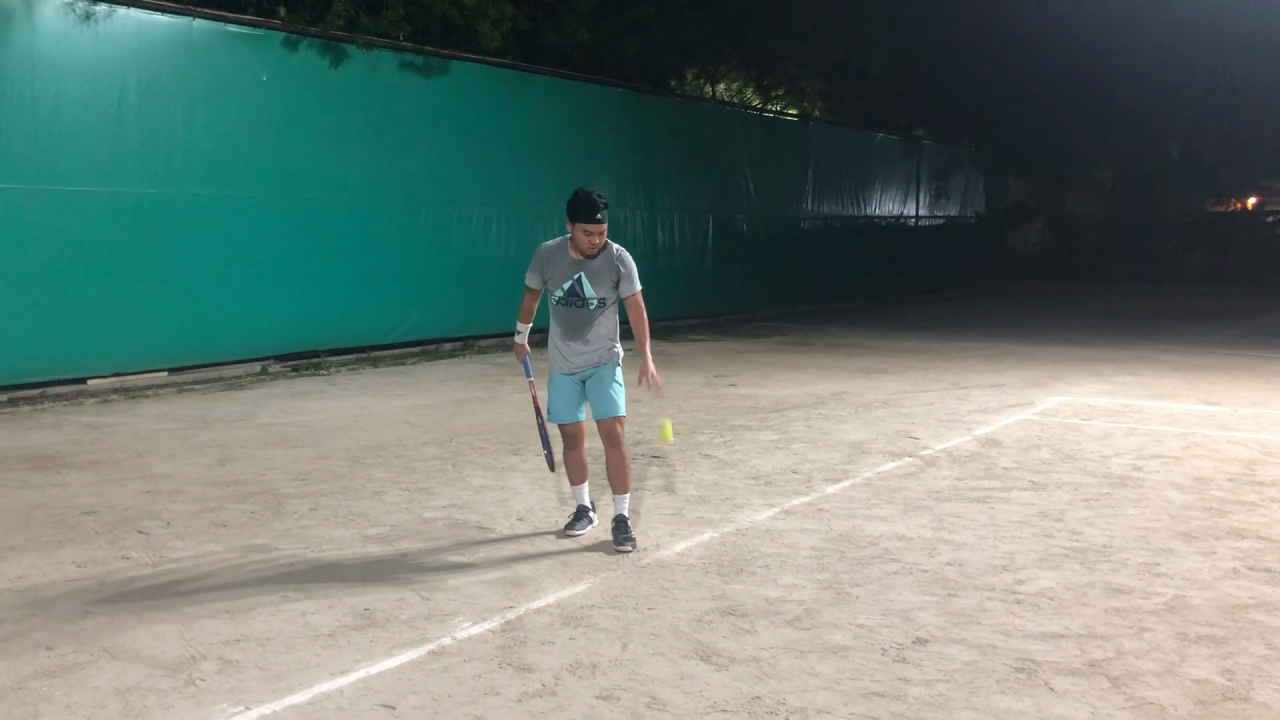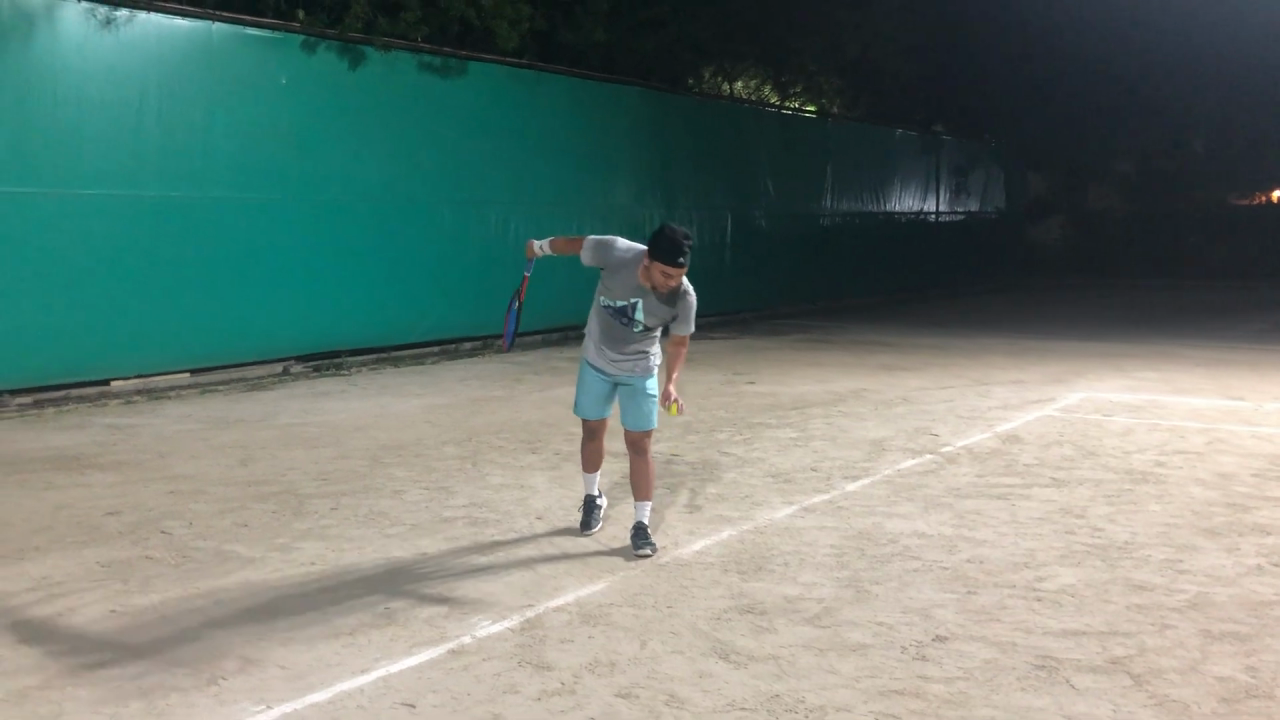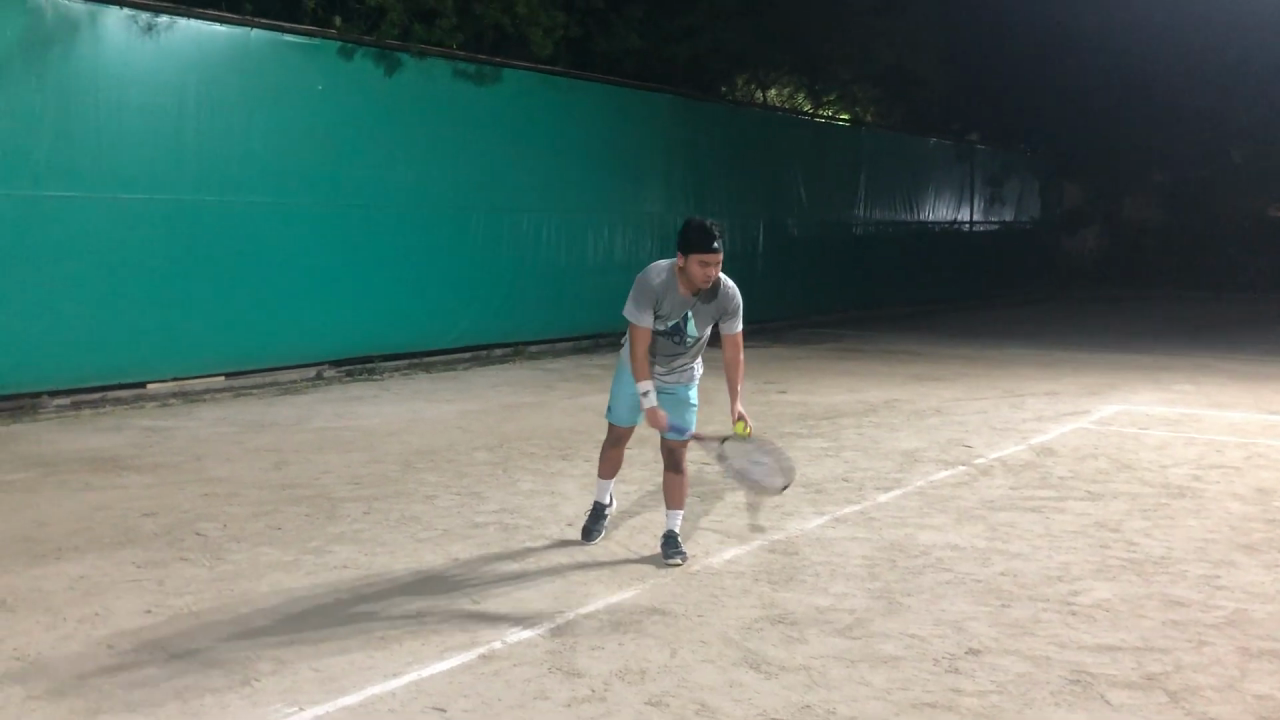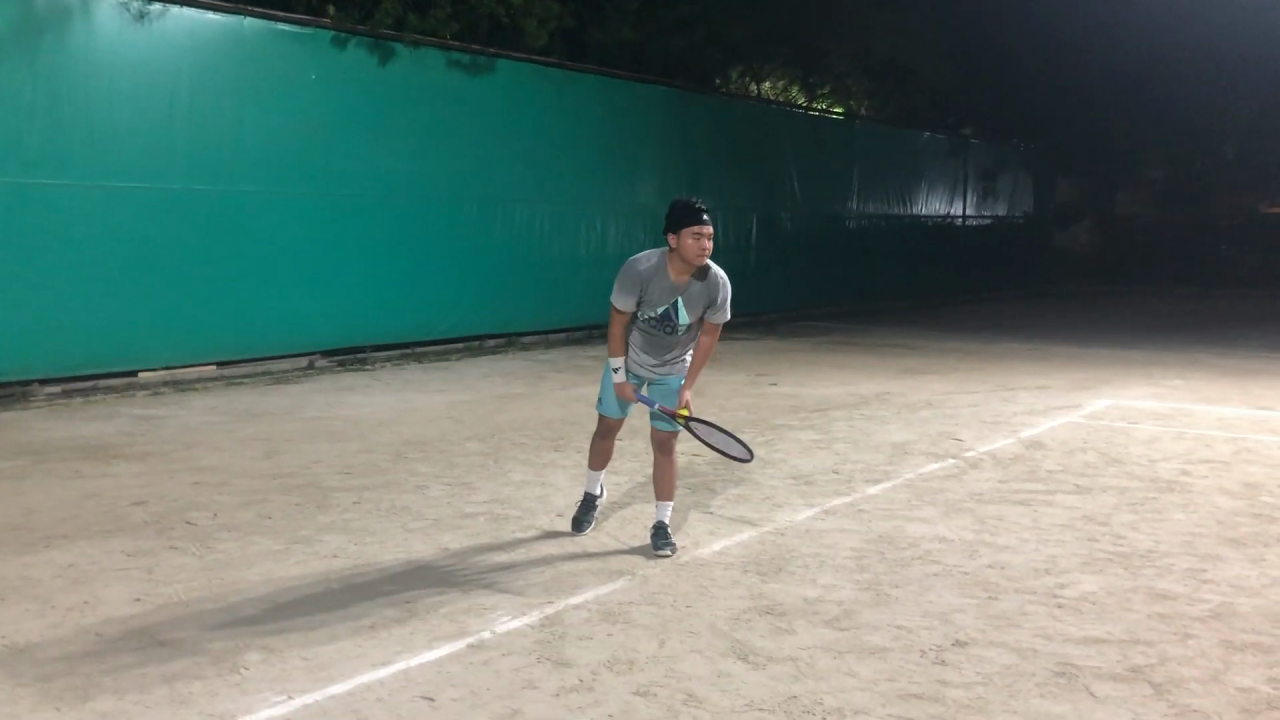
dt=0.7s
person 1, frame 1
left shoulder: (619, 260)
right shoulder: (546, 255)
left elbow: (636, 309)
right elbow: (531, 295)
left wrist: (645, 357)
right wrist: (520, 338)
left hip: (603, 362)
right hip: (562, 365)
left knee: (613, 434)
right knee: (571, 437)
left ankle: (621, 518)
right ankle: (584, 508)
person 1, frame 2
left shoulder: (684, 298)
right shoulder: (615, 253)
left elbow: (679, 343)
right elbow: (576, 244)
left wrist: (671, 383)
right wrist: (541, 247)
left hip: (640, 369)
right hip: (596, 359)
left knee: (639, 443)
right knee: (592, 430)
left ankle: (641, 524)
right ankle: (593, 498)
person 1, frame 3
left shoulder: (728, 295)
right shoulder: (651, 281)
left elbow: (733, 350)
right elbow: (639, 348)
left wrist: (735, 401)
right wrist: (649, 403)
left hip: (682, 377)
right hip: (638, 369)
left knee: (675, 452)
right knee: (617, 436)
left ankle: (672, 533)
right ankle: (603, 503)
person 1, frame 4
left shoulder: (717, 283)
right shoulder: (639, 269)
left elbow: (708, 336)
right elbow: (618, 325)
left wrist: (687, 387)
right wrist: (619, 377)
left hip: (672, 370)
right hip: (627, 361)
left knee: (665, 443)
right knee: (607, 428)
left ankle: (662, 525)
right ankle: (593, 493)
